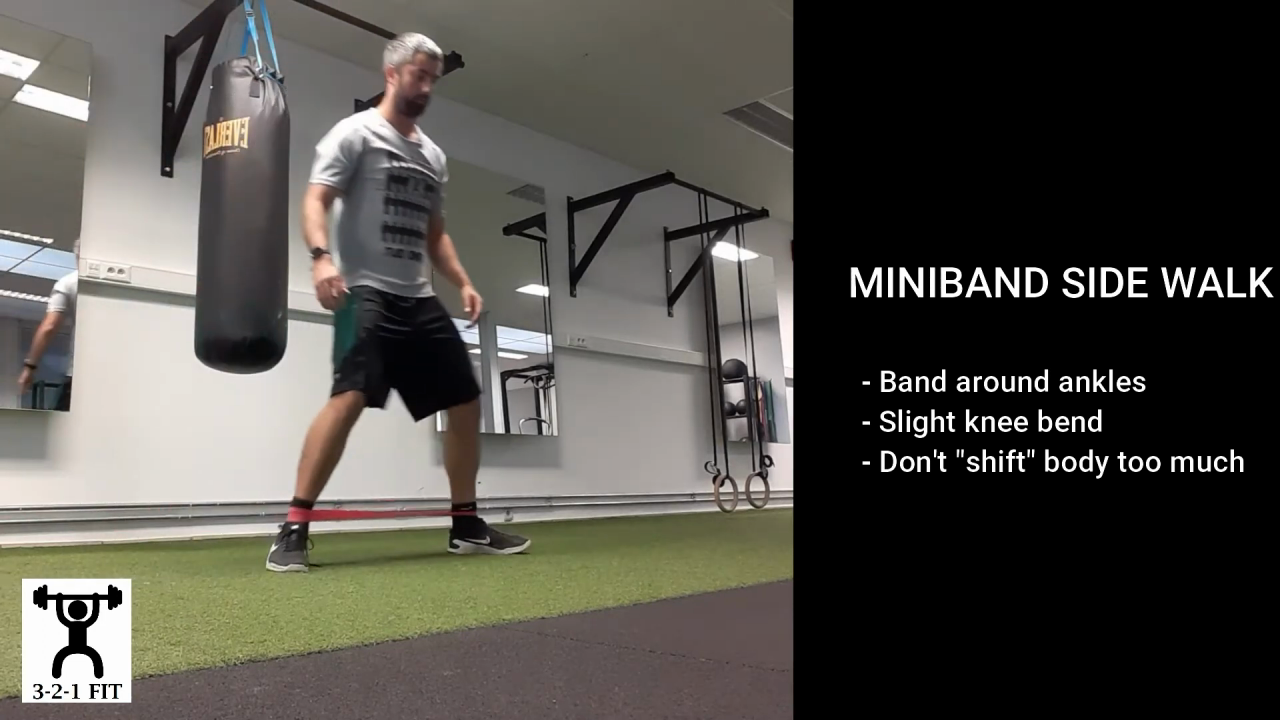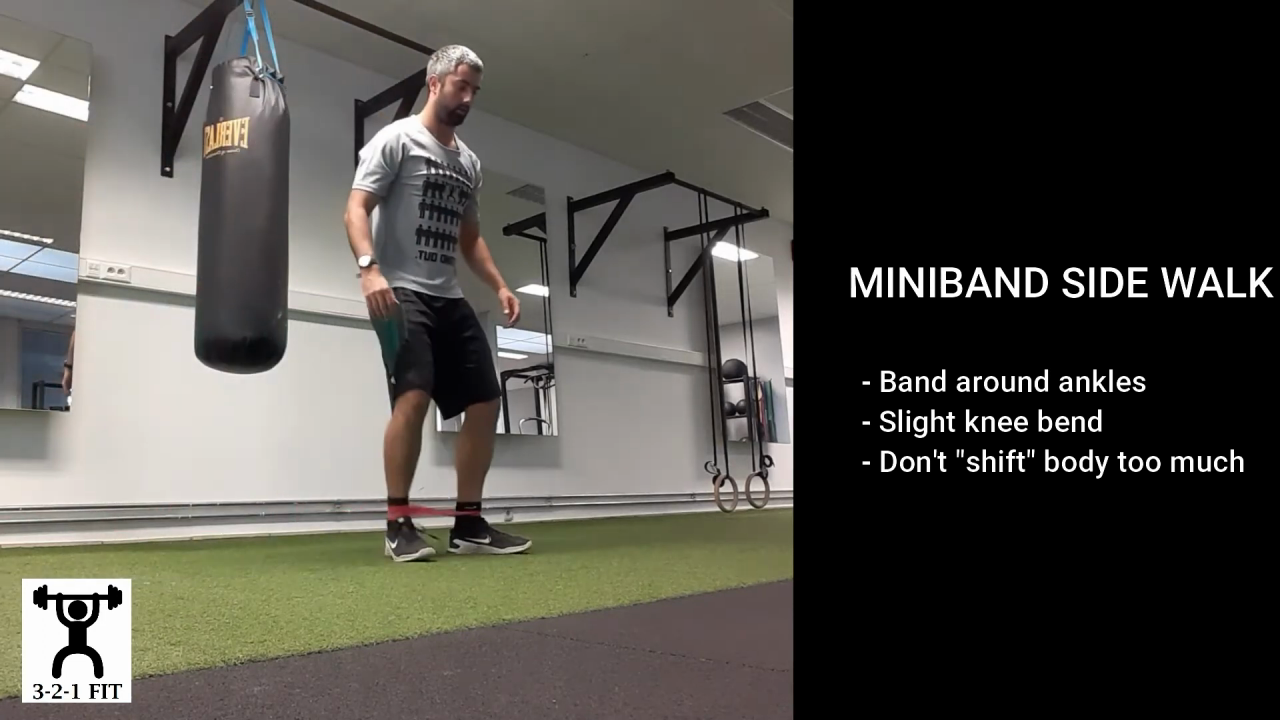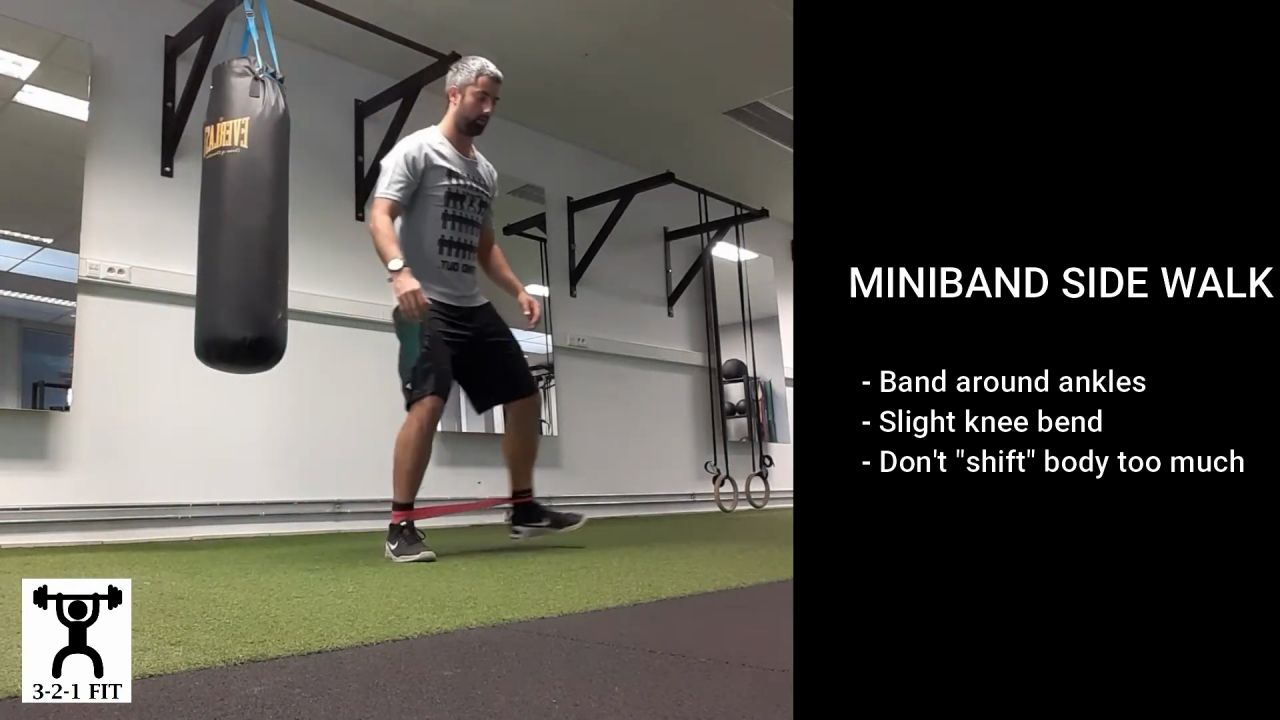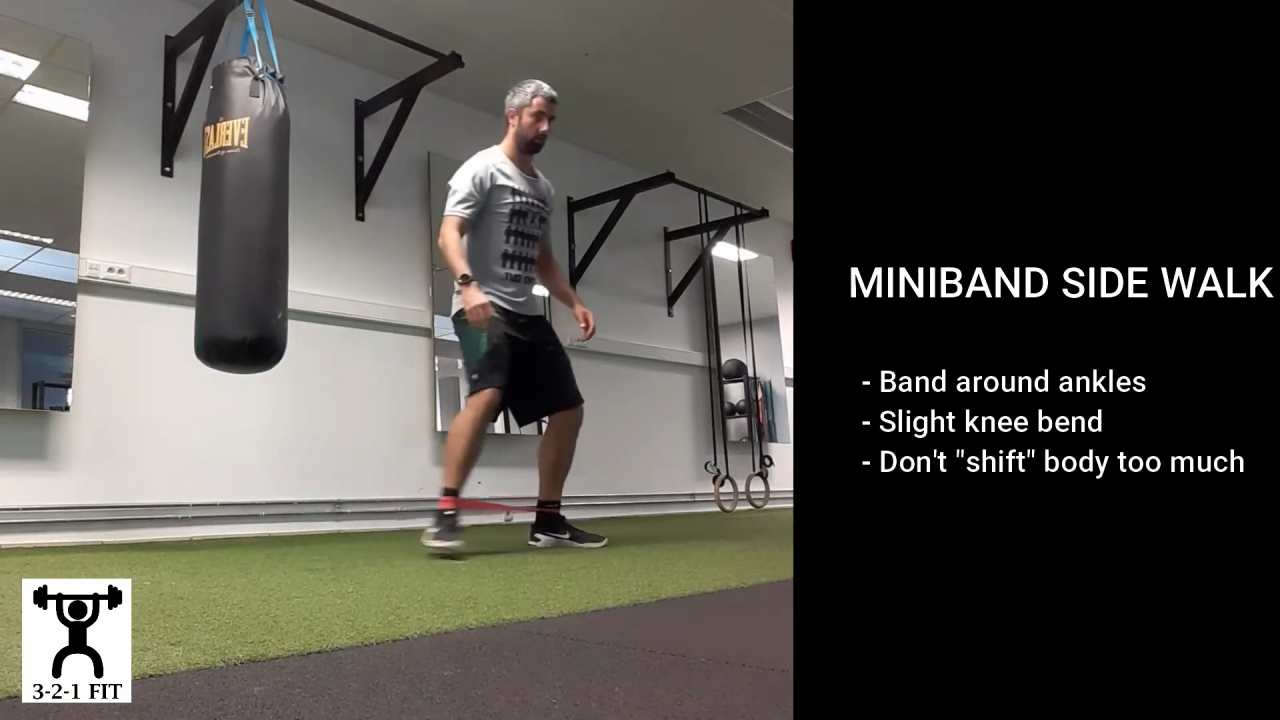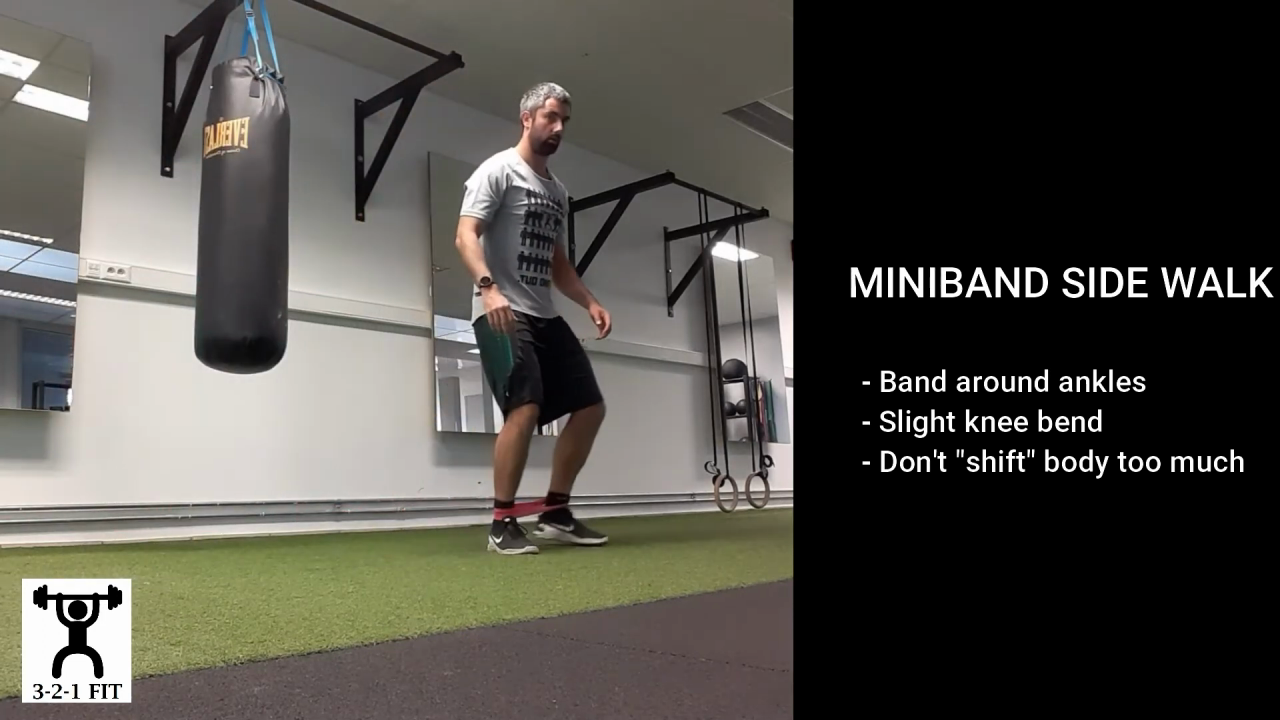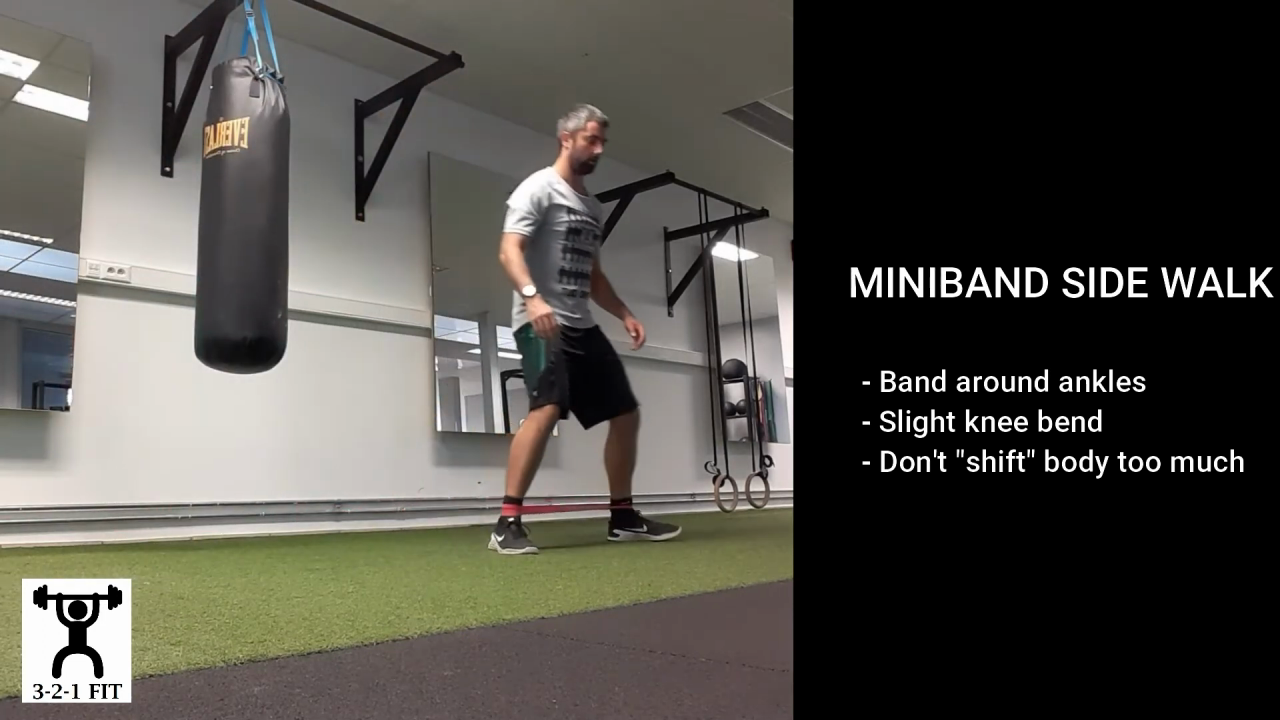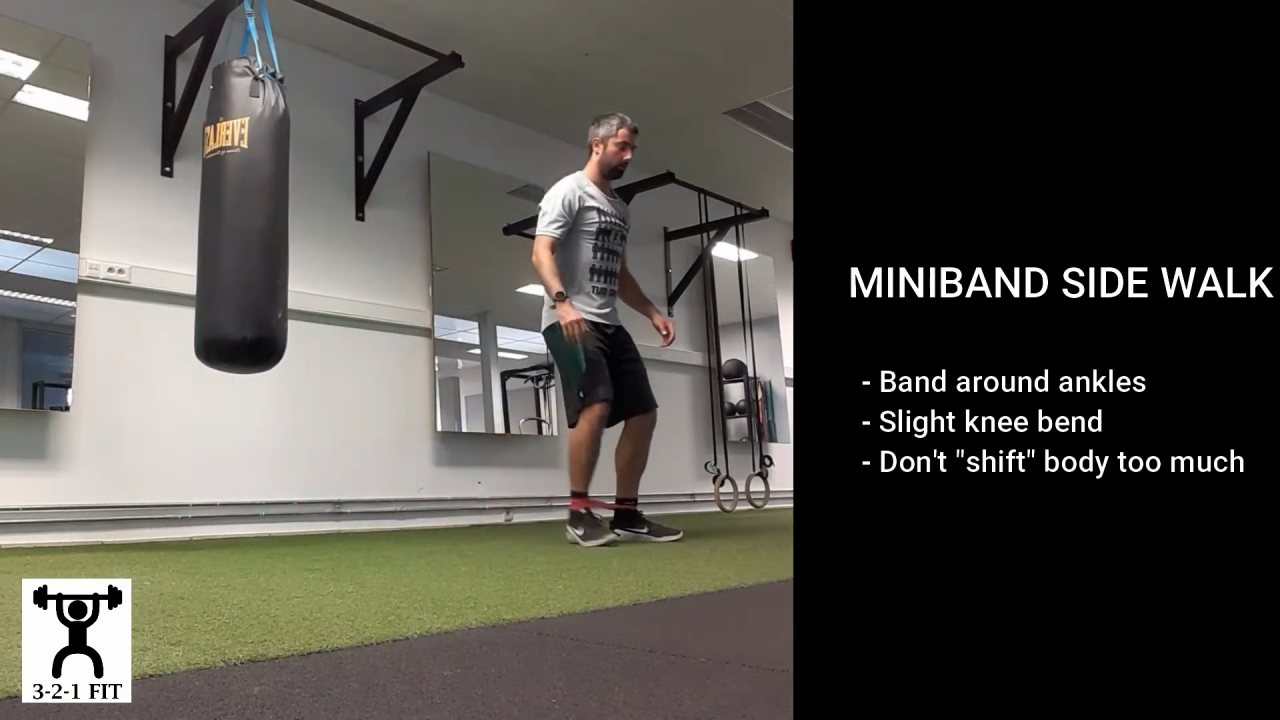
dt=0.4s
person 1, frame 1
left shoulder: (432, 154)
right shoulder: (355, 133)
right elbow: (316, 201)
left wrist: (462, 282)
right wrist: (323, 257)
left hip: (420, 299)
right hip: (367, 292)
left knee: (465, 402)
right knee: (349, 397)
left ankle: (466, 524)
right ankle: (293, 528)
person 1, frame 2
left shoulder: (468, 161)
right shoulder: (396, 140)
right elbow: (357, 208)
left wrist: (499, 285)
right wrist: (369, 267)
left hip: (450, 298)
right hip: (402, 292)
left knee: (484, 403)
right knee: (413, 395)
left ankle: (469, 523)
right ankle: (398, 522)
person 1, frame 3
left shoulder: (485, 170)
right shoulder: (417, 149)
right elbow: (380, 216)
left wrist: (518, 290)
right wrist: (399, 271)
left hip: (473, 305)
right hip: (426, 305)
left knee: (524, 397)
right knee: (428, 403)
left ankle: (524, 509)
right ankle: (400, 527)
person 1, frame 4
left shoulder: (543, 187)
right shoulder: (483, 169)
right elbow: (449, 233)
left wrist: (575, 303)
right wrist: (467, 284)
left hip: (528, 313)
right hip: (485, 311)
left knee: (568, 410)
right knee: (486, 395)
left ankle: (548, 520)
right ankle: (445, 512)
person 1, frame 5
left shoulder: (557, 189)
right shoulder: (498, 170)
right elbow: (466, 235)
left wrist: (590, 302)
right wrist: (488, 287)
left hip: (545, 315)
right hip: (503, 314)
left knee: (589, 408)
right knee: (525, 409)
left ankle: (555, 512)
right ankle: (502, 523)
person 1, frame 6
left shoulder: (592, 206)
right shoulder: (539, 188)
right elbow: (509, 250)
left wrist: (625, 314)
right wrist: (532, 297)
left hip: (582, 325)
right hip: (542, 323)
left knee: (626, 413)
right knee: (546, 408)
left ankle: (623, 516)
right ankle: (507, 522)
person 1, frame 7
left shoulder: (620, 207)
right shoulder: (569, 191)
right elbow: (541, 252)
left wrist: (652, 311)
right wrist: (561, 301)
left hip: (608, 323)
right hip: (572, 322)
left knee: (642, 414)
right knee: (595, 406)
left ankle: (626, 514)
right ankle: (579, 512)
